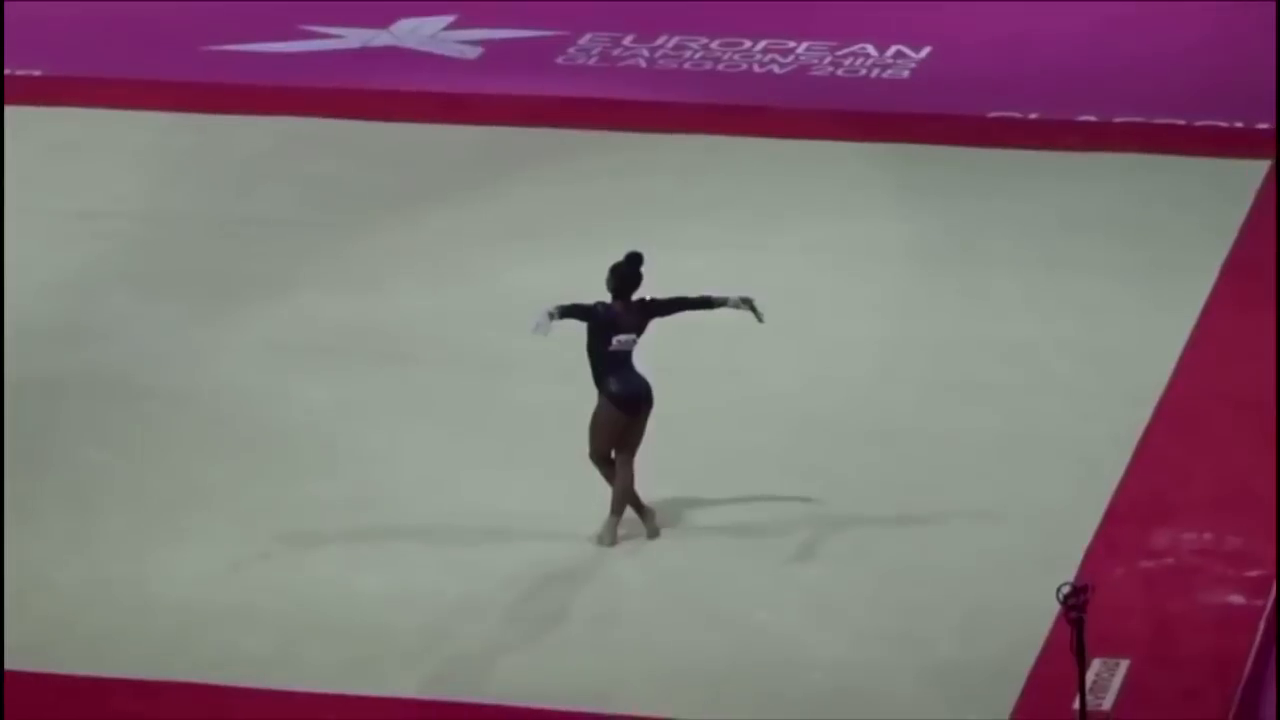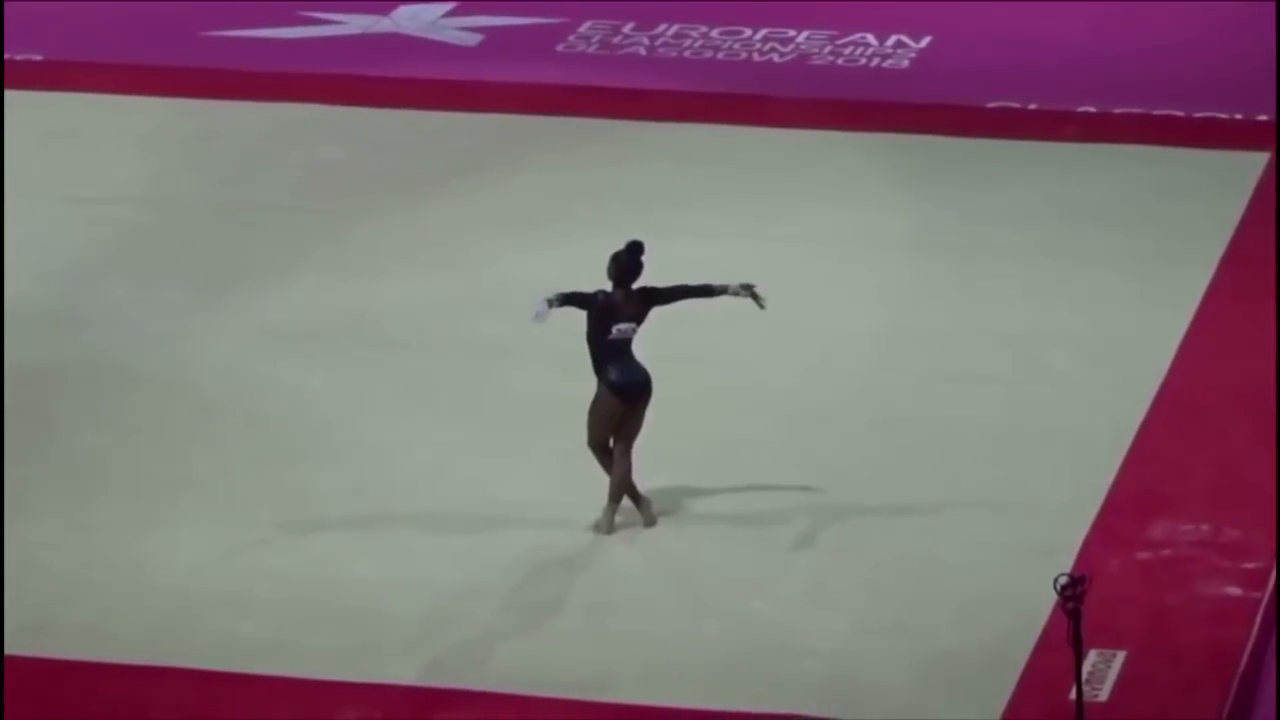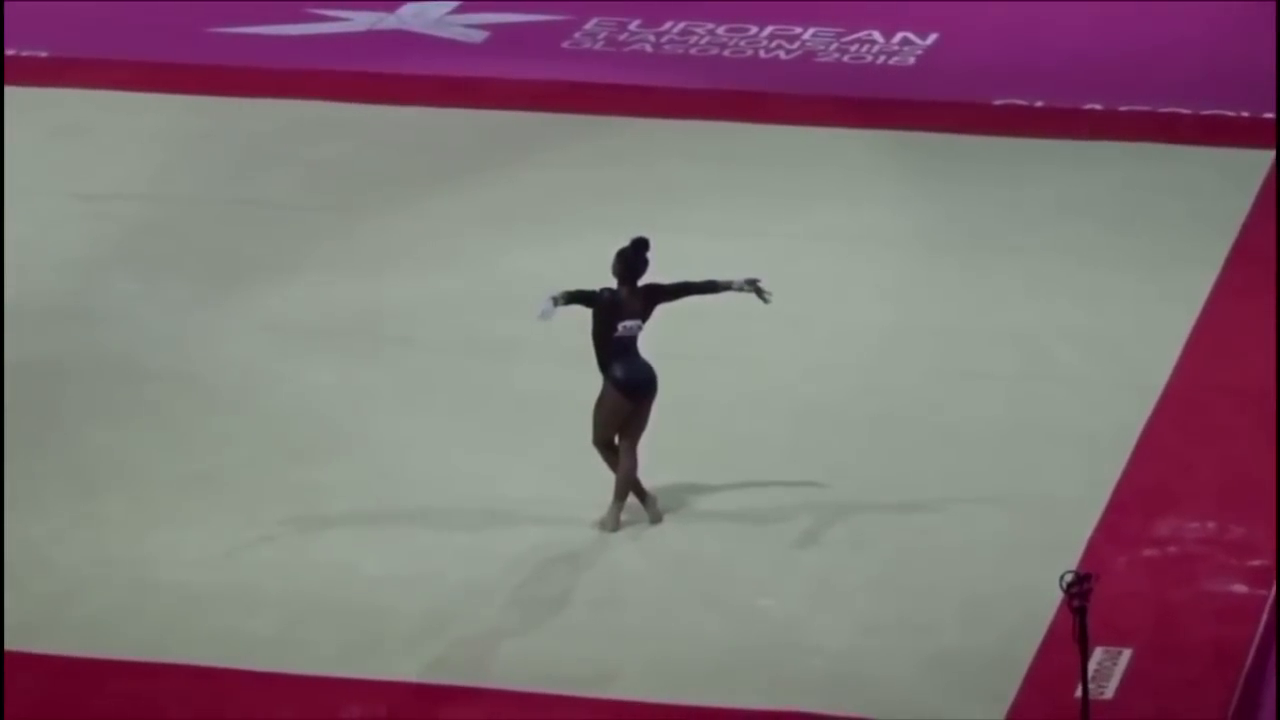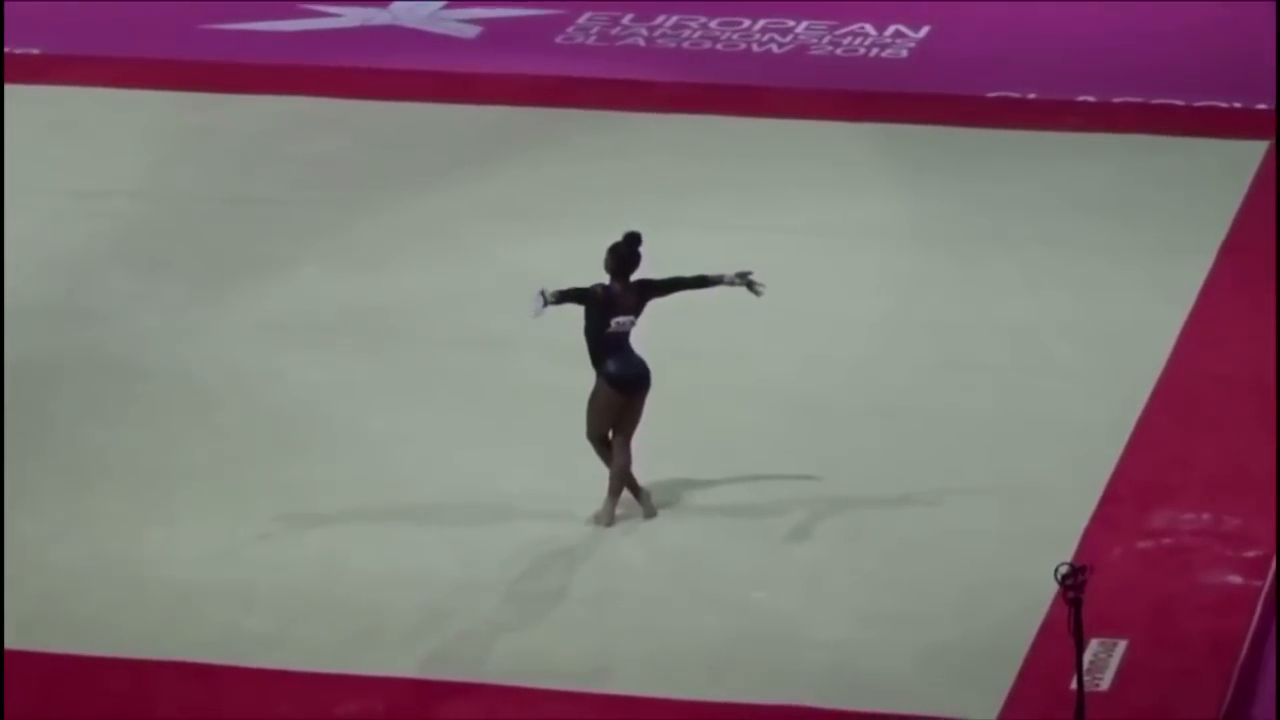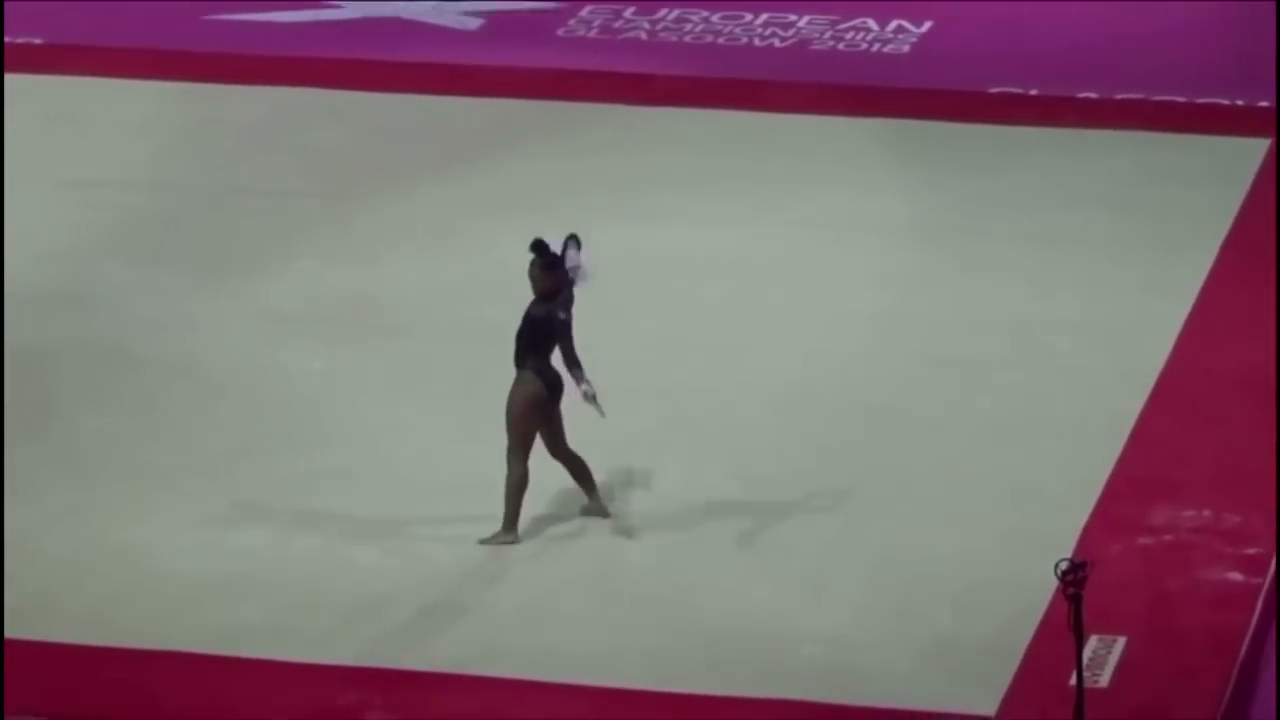
dt=1s
person 1, frame 1
left shoulder: (600, 313)
right shoulder: (644, 309)
left elbow: (573, 309)
right elbow: (688, 302)
left wrist: (552, 313)
right wrist: (731, 301)
left hip: (616, 396)
right hip: (640, 393)
left knee: (600, 456)
right knee: (624, 459)
left ankle: (640, 510)
right ankle: (613, 523)
person 1, frame 2
left shoulder: (601, 302)
right shoulder: (644, 298)
left elbow: (573, 297)
right elbow: (689, 291)
left wrist: (550, 301)
right wrist: (733, 289)
left hip: (615, 384)
right hip: (640, 382)
left knee: (598, 444)
right knee: (622, 449)
left ankle: (637, 500)
right ankle: (610, 513)
person 1, frame 3
left shoulder: (606, 299)
right shoulder: (649, 295)
left elbow: (579, 296)
right elbow: (694, 287)
left wrist: (556, 300)
right wrist: (738, 284)
left hip: (621, 380)
right hip: (645, 377)
left knee: (603, 441)
right knee: (627, 446)
left ankle: (643, 497)
right ankle: (615, 510)
person 1, frame 4
left shoulder: (600, 295)
right shoulder: (642, 290)
left elbow: (573, 295)
right elbow: (686, 282)
left wrist: (549, 298)
right wrist: (729, 279)
left hip: (613, 376)
right hip: (638, 372)
left knee: (597, 437)
right knee: (621, 441)
left ankle: (637, 492)
right ankle: (610, 505)
person 1, frame 5
left shoulder: (557, 308)
right shoulder: (560, 292)
left elbow: (568, 350)
left wrist: (583, 383)
right wrist: (572, 249)
left hip: (533, 381)
right hip: (543, 380)
left knee: (517, 456)
right knee: (560, 449)
left ankle: (508, 530)
right ankle: (597, 502)
